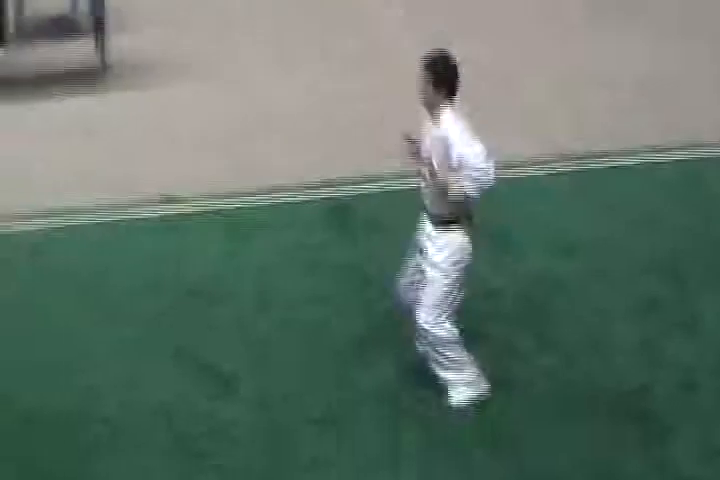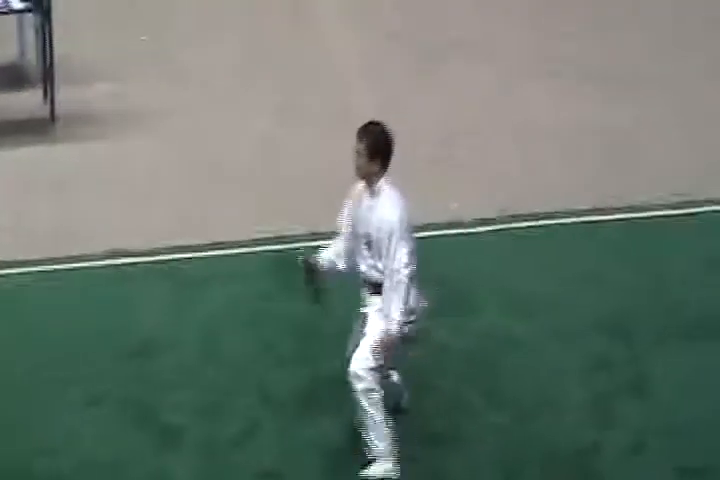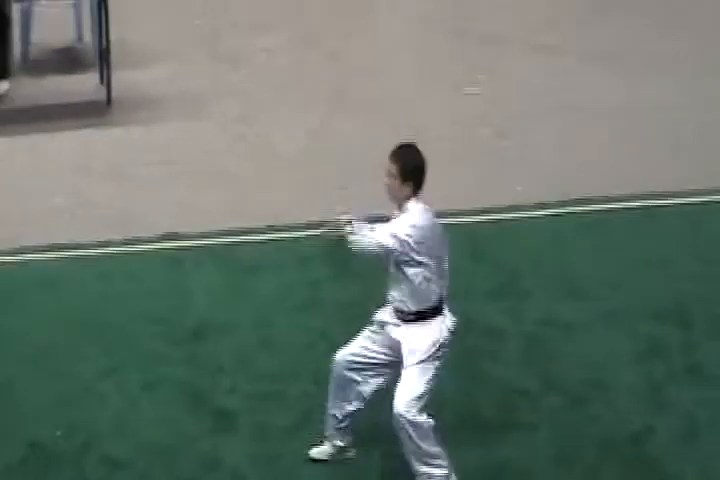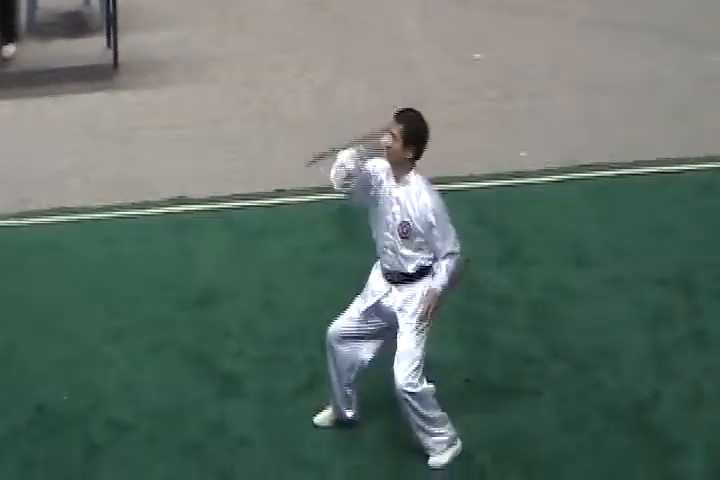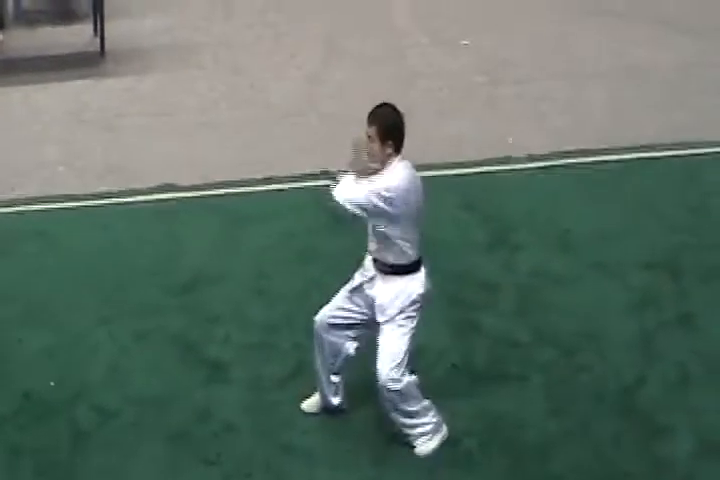
dt=0.4s
person 1, frame 1
left shoulder: (454, 132)
right shoulder: (434, 124)
left elbow: (485, 173)
left wrist: (449, 185)
right wrist: (420, 157)
left hip: (449, 234)
right hip: (432, 226)
left knee: (432, 317)
right knee: (410, 287)
left ankle: (469, 383)
right ankle: (432, 345)
person 1, frame 2
left shoulder: (390, 208)
right shoulder: (358, 193)
left elbow: (399, 269)
right elbow: (345, 240)
left wrist: (393, 327)
right wrist: (324, 258)
left hip: (393, 301)
right hip: (373, 294)
left knee: (362, 372)
right knee: (369, 363)
right ankle: (391, 396)
person 1, frame 3
left shoulder: (418, 223)
right shoulder: (406, 217)
left elbow: (373, 239)
left wrist: (352, 226)
left hip: (426, 328)
right hip: (397, 318)
left knee: (407, 409)
right knee: (346, 363)
right ankle: (338, 441)
person 1, frame 4
left shoulder: (424, 199)
right shoulder: (377, 170)
left elbow: (450, 253)
right elbow: (341, 179)
left wrist: (436, 292)
right wrist: (352, 158)
left hip: (413, 292)
right hip: (382, 282)
left knee: (407, 380)
right knee: (339, 335)
left ankle: (444, 441)
right ankle: (343, 409)
person 1, frame 5
left shoulder: (399, 181)
right shoulder: (389, 172)
left elbow: (349, 198)
right elbow: (358, 190)
left wrist: (355, 179)
right wrist: (360, 177)
left hip: (401, 284)
right hip: (374, 272)
left knee: (389, 374)
right knee: (327, 322)
left ankle: (429, 428)
right ankle: (330, 395)
